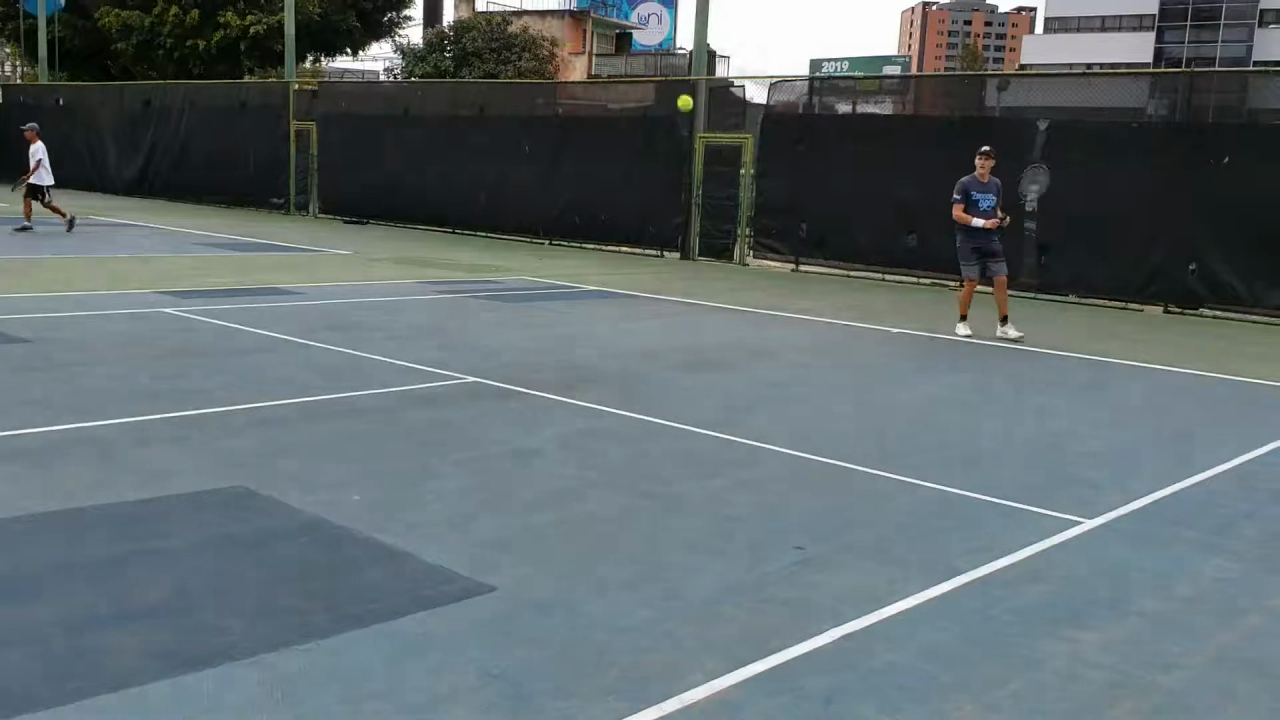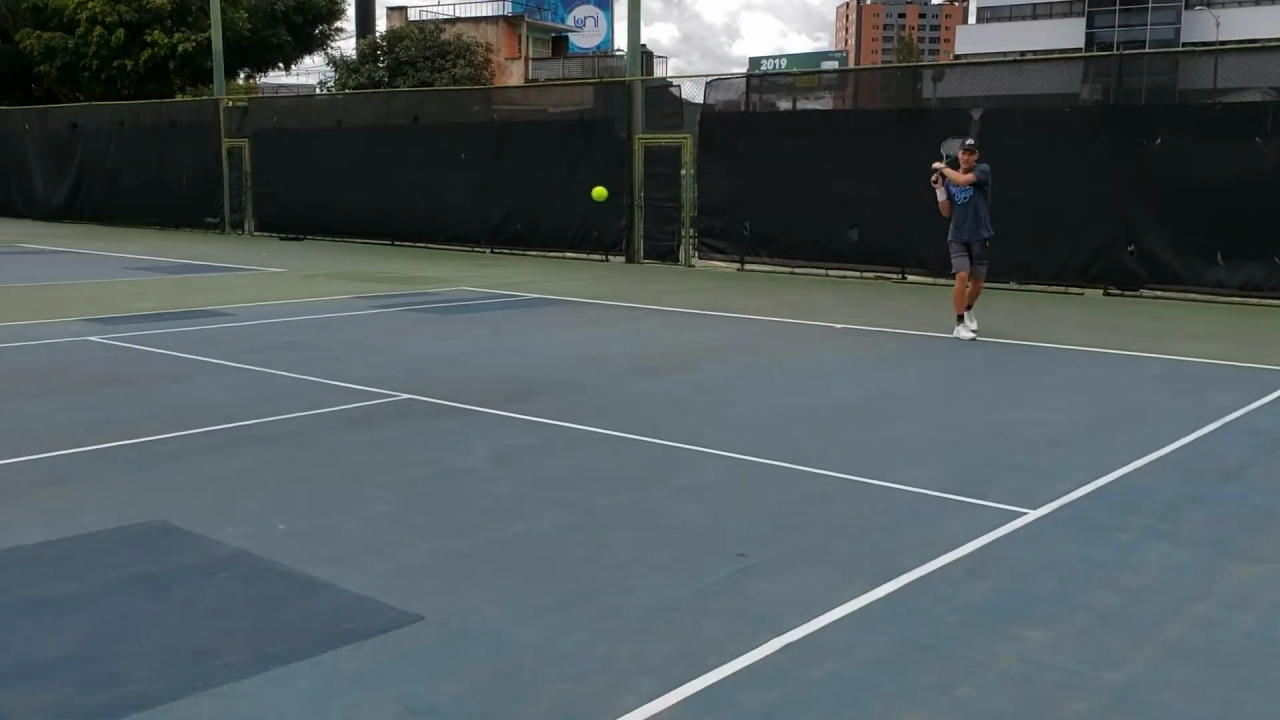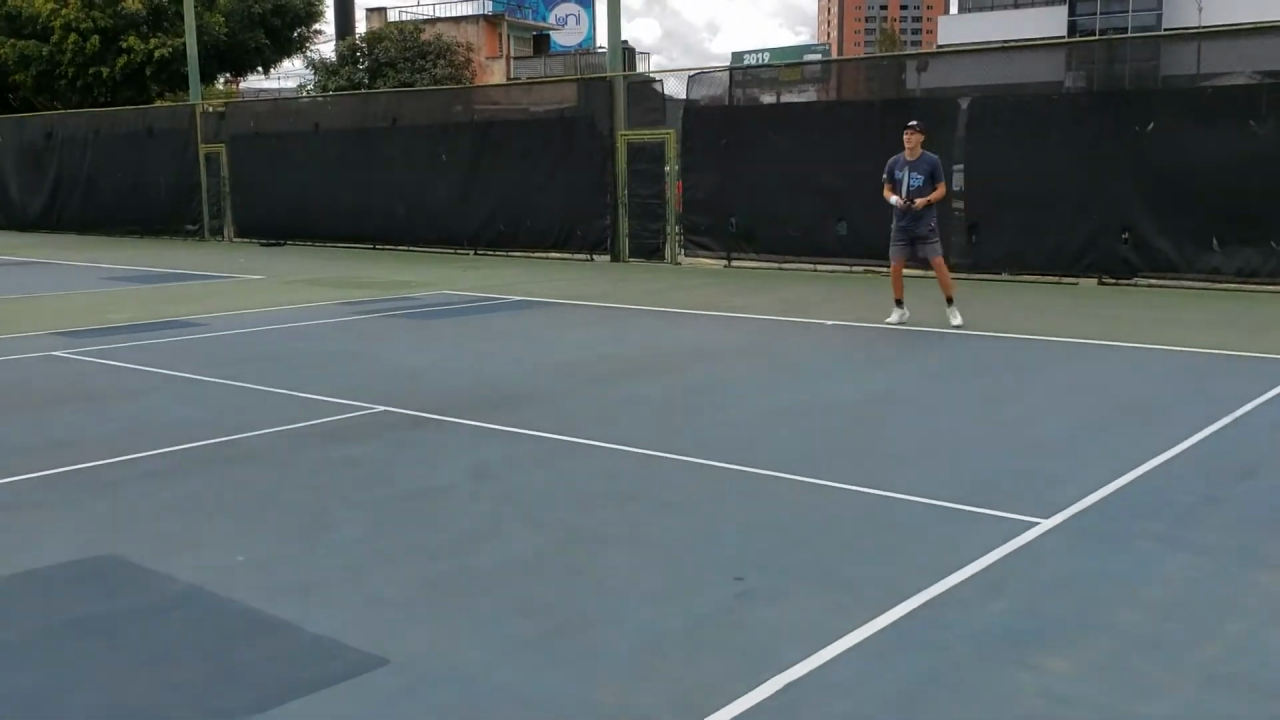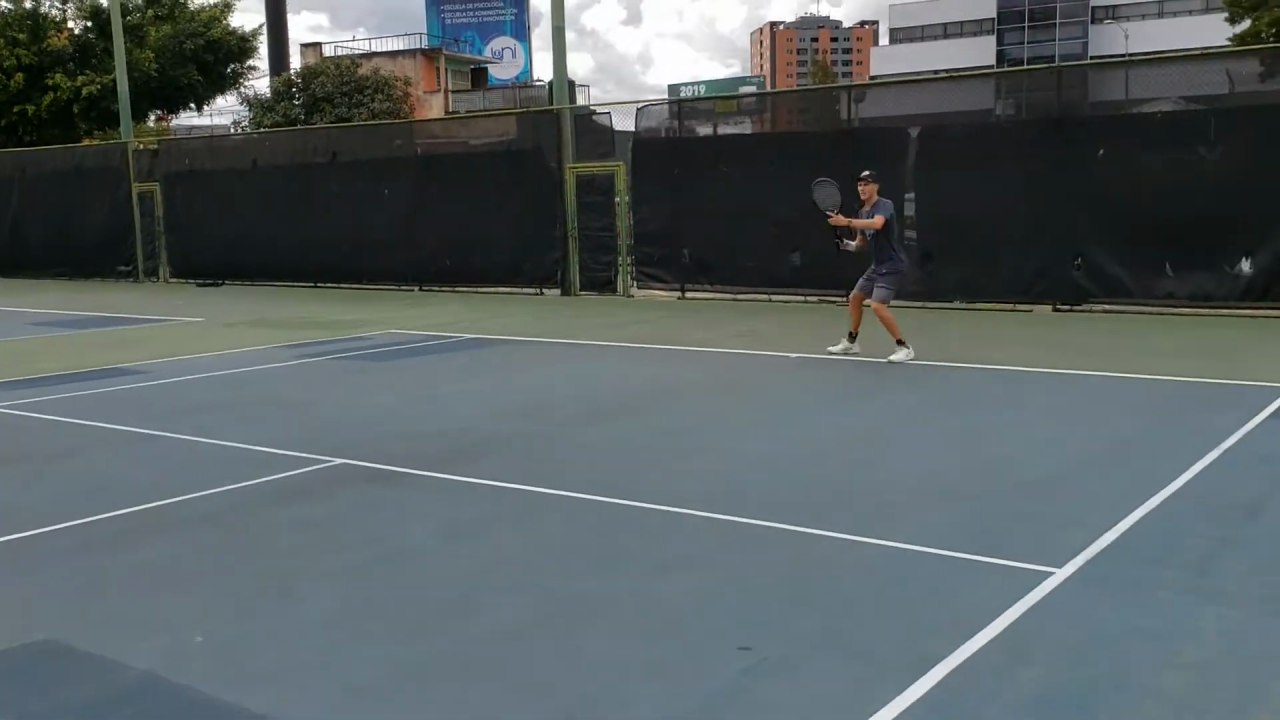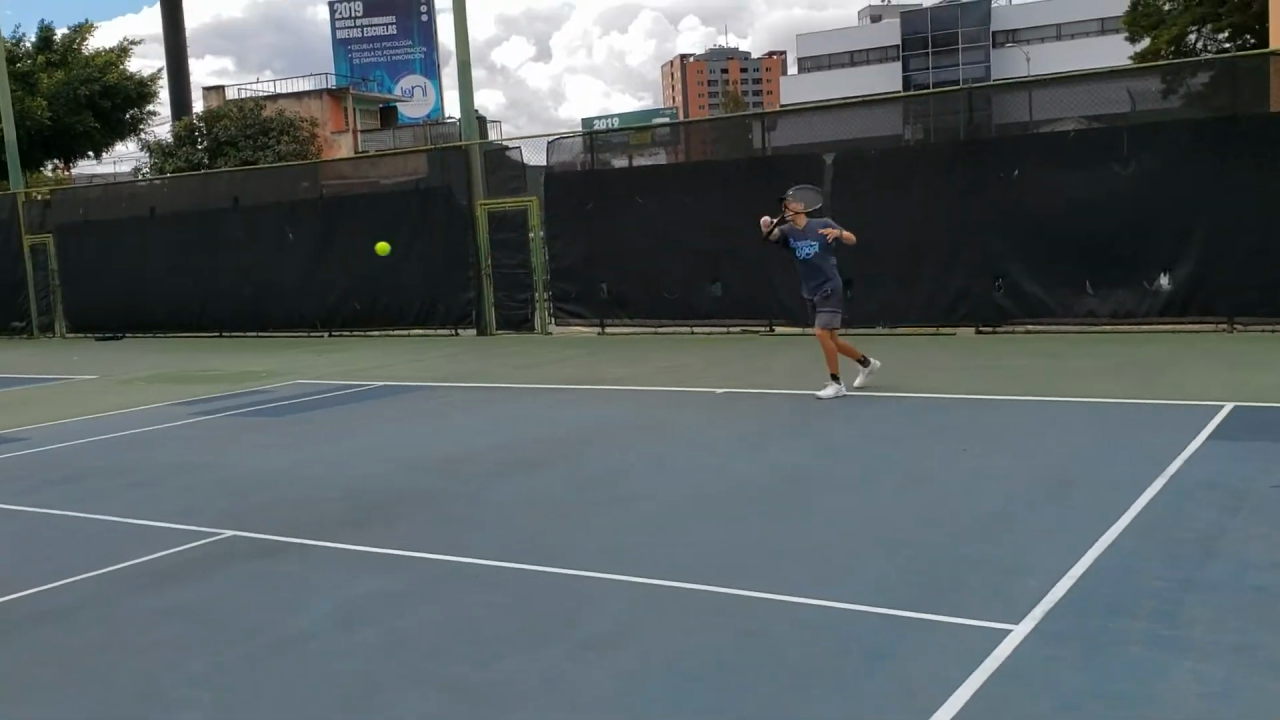
dt=1s
person 1, frame 1
left shoulder: (996, 184)
right shoulder: (964, 184)
right elbow: (957, 214)
left wrist: (1002, 218)
right wrist: (982, 223)
left hip: (991, 241)
right hip: (969, 242)
left knee: (1001, 281)
right knee: (971, 283)
left ankle: (1004, 326)
right ankle: (962, 322)
person 1, frame 2
left shoulder: (983, 170)
right shoulder: (947, 179)
left elbow: (962, 180)
right elbow: (946, 213)
left wrist: (943, 168)
right wrist: (938, 188)
left hip: (980, 235)
right hip: (957, 237)
left knee: (977, 281)
right knee: (962, 277)
left ankle: (968, 310)
right ankle: (960, 325)
person 1, frame 3
left shoulder: (933, 161)
right shoulder: (893, 163)
left elbow: (942, 190)
right elbow: (887, 191)
left wrist: (925, 201)
right wrist: (895, 200)
left hip: (925, 222)
right hip: (901, 223)
left knee: (938, 263)
right knee: (895, 267)
left ankle: (951, 308)
right ankle: (900, 309)
person 1, frame 4
left shoulder: (885, 205)
right shoulder: (862, 212)
left elbow: (876, 224)
right elbow: (861, 242)
left wrist: (846, 222)
right wrist: (849, 244)
left hip: (892, 266)
right hip: (877, 266)
left knee: (878, 306)
right knee: (855, 298)
left ankle: (904, 348)
right ankle: (850, 342)
person 1, frame 5
left shoulder: (823, 224)
right shoulder: (785, 231)
left elbow: (852, 240)
right elbow: (771, 235)
left wrist: (838, 233)
right wrist: (765, 224)
left hip: (829, 289)
right hip: (810, 294)
left knee: (822, 333)
right knee: (829, 338)
left ankle: (836, 383)
right ankle: (867, 364)
